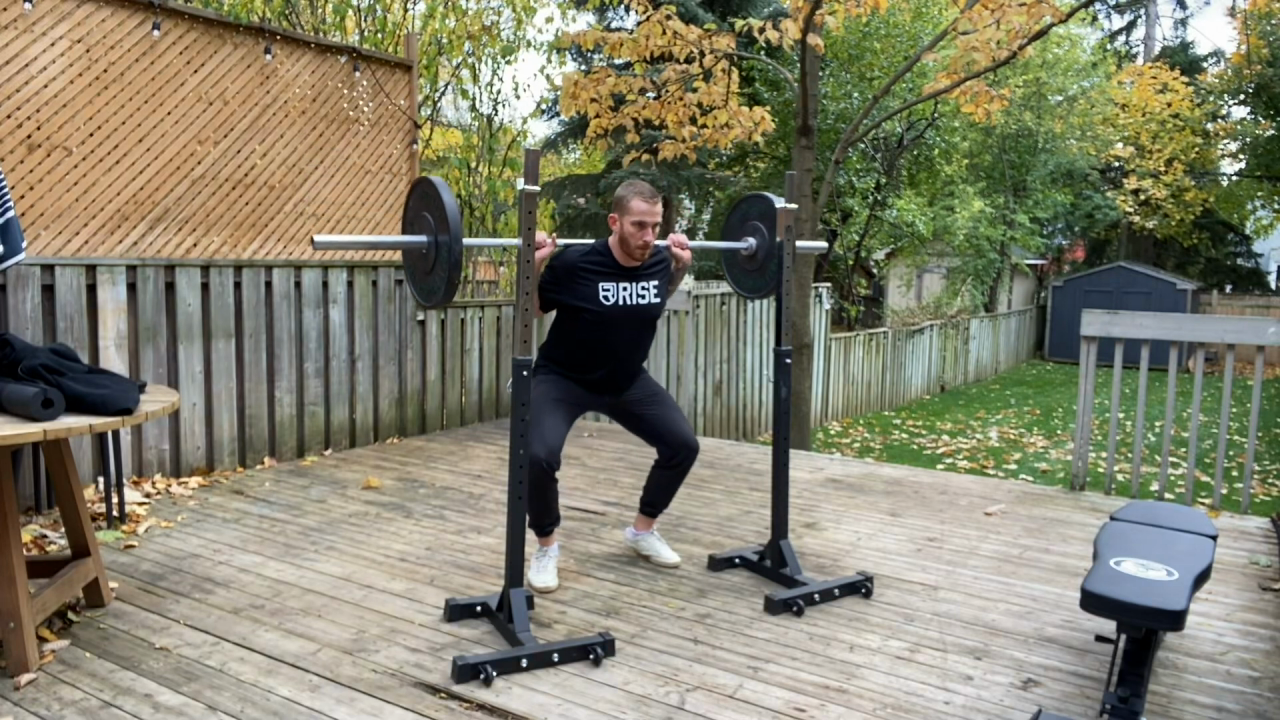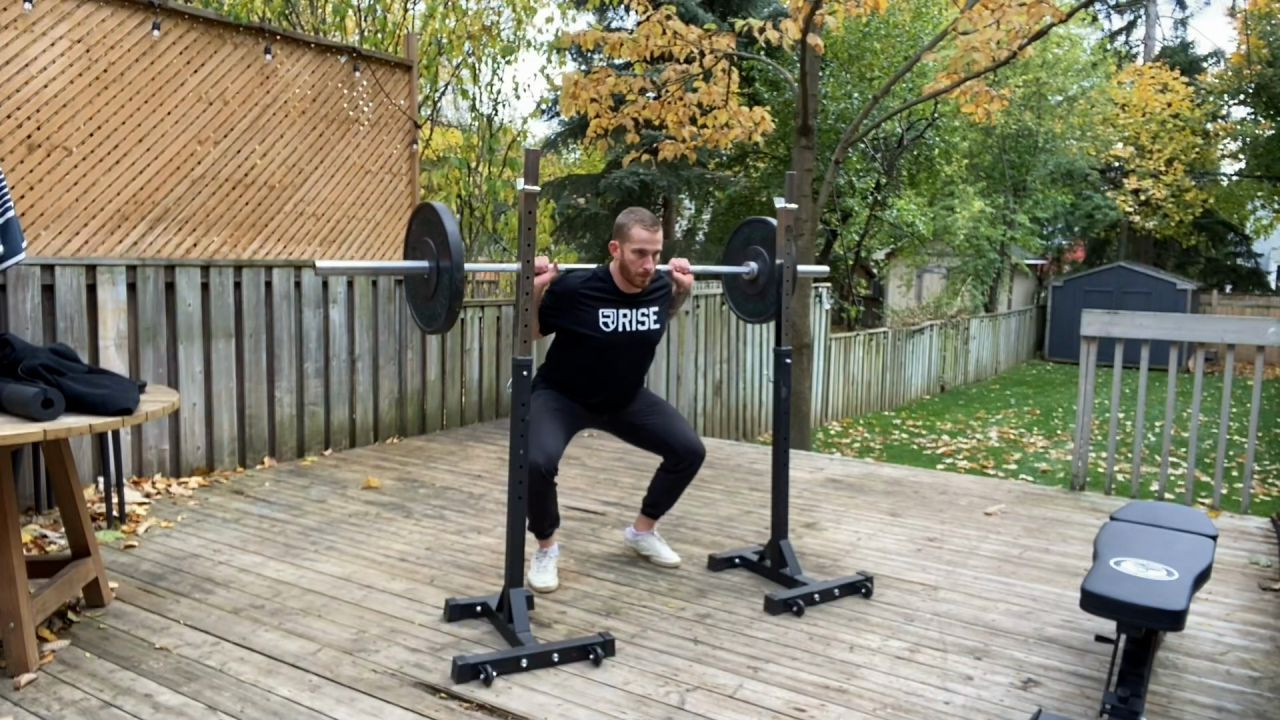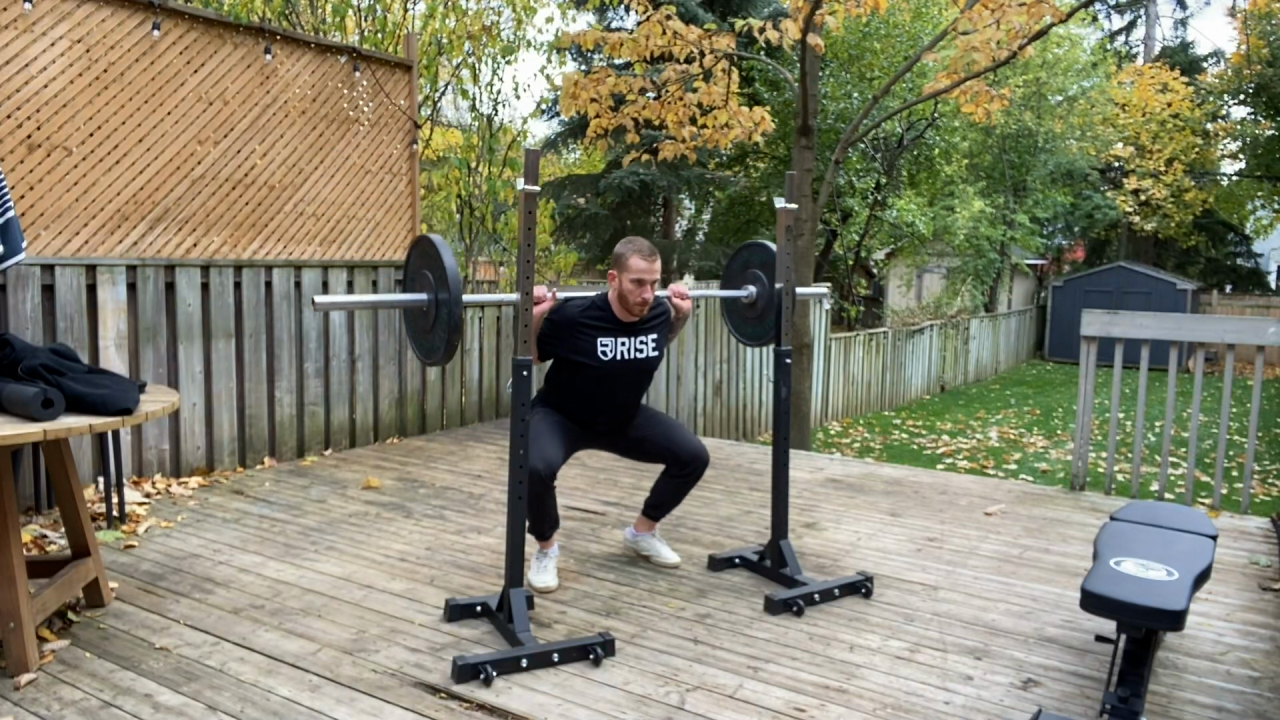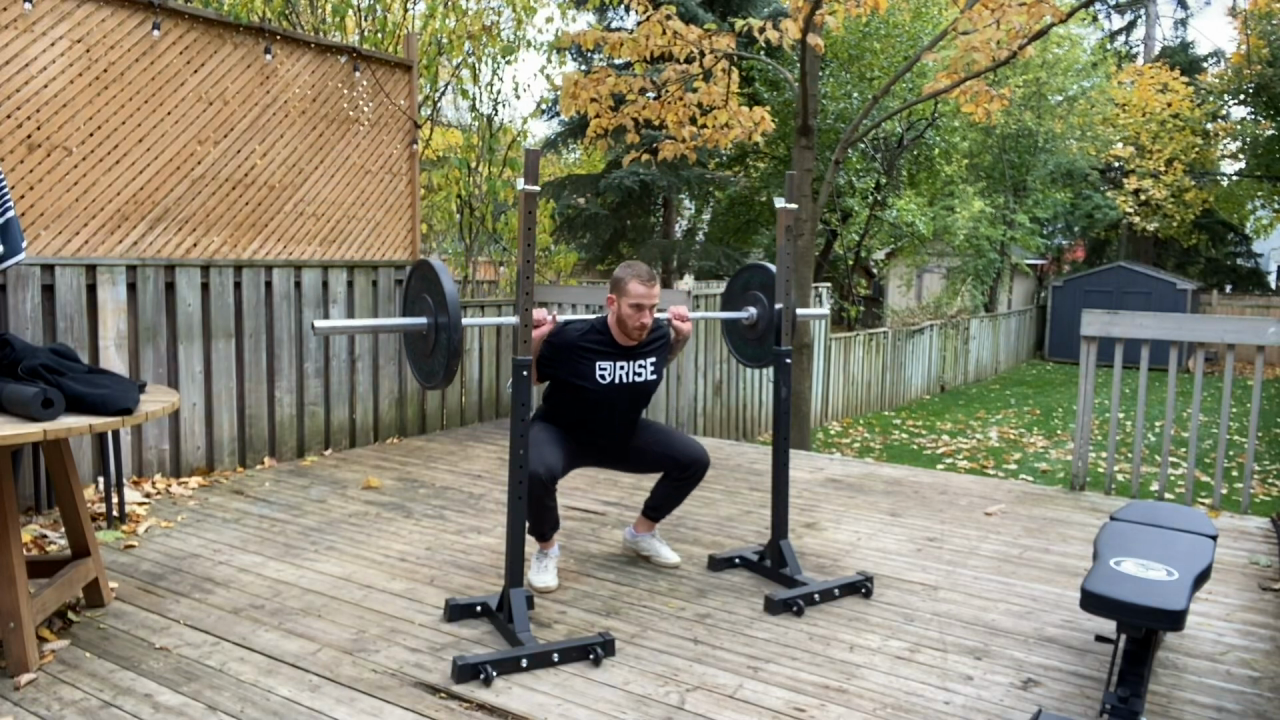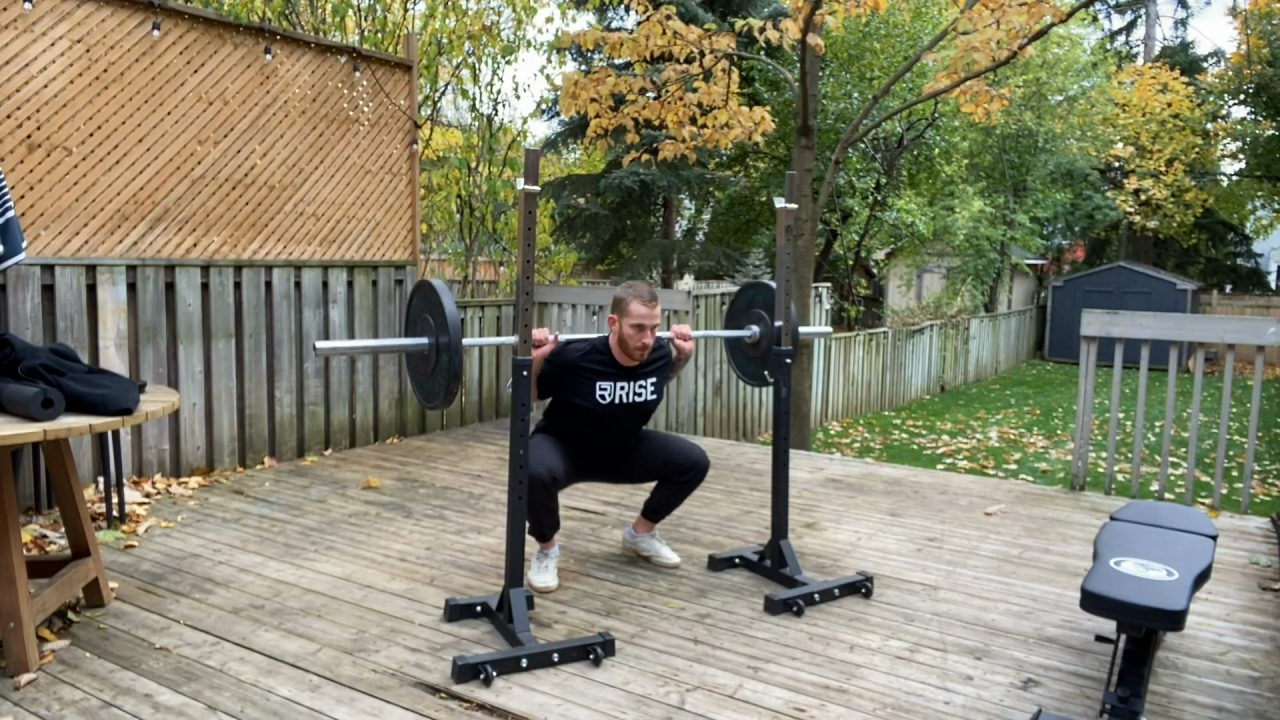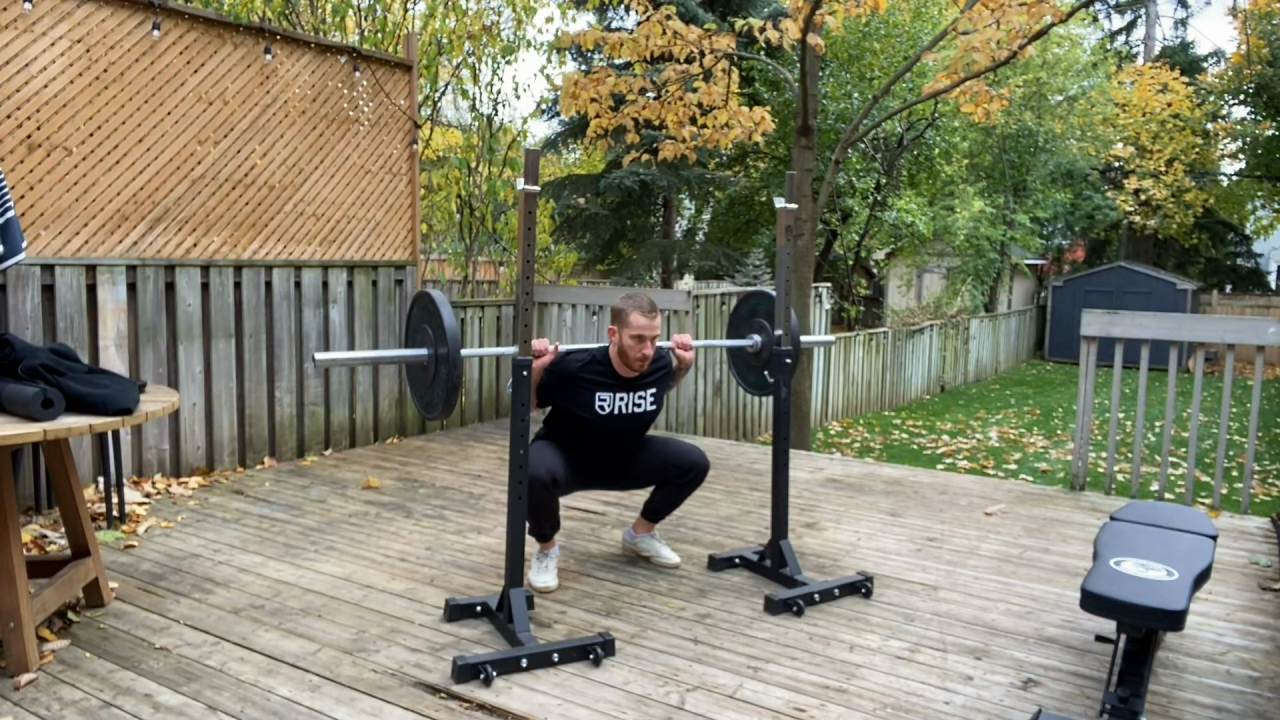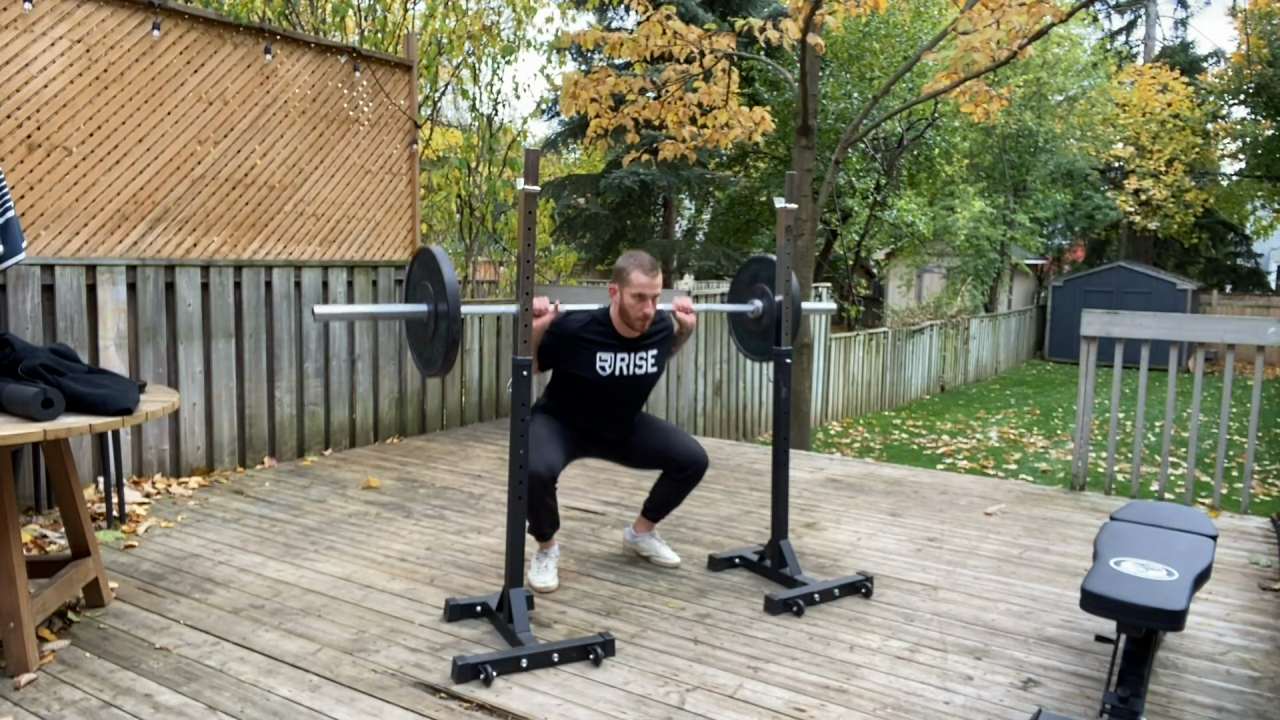
dt=0.4s
person 1, frame 1
left shoulder: (659, 262)
right shoulder: (574, 263)
right elbow: (531, 308)
left wrist: (681, 266)
right wrist: (534, 265)
left hip: (627, 379)
right hip: (563, 377)
left knee: (683, 445)
right knee: (540, 456)
left ankle: (642, 530)
right ankle: (545, 547)
person 1, frame 2
left shoulder: (659, 286)
right shoulder: (575, 288)
right elbow: (528, 332)
left wrist: (683, 289)
right wrist: (535, 289)
left hip: (626, 397)
right hip: (563, 395)
left knee: (689, 449)
right knee: (538, 462)
left ankle: (642, 531)
right ankle: (546, 548)
person 1, frame 3
left shoulder: (658, 314)
right shoulder: (573, 316)
right elbow: (527, 357)
left wrist: (682, 314)
right wrist: (534, 318)
left hip: (625, 417)
right hip: (561, 415)
left knee: (693, 455)
right knee: (537, 467)
left ankle: (642, 531)
right ankle: (546, 549)
person 1, frame 4
left shoulder: (658, 335)
right shoulder: (573, 339)
left wrist: (682, 335)
right wrist: (534, 341)
left hip: (623, 434)
right hip: (561, 432)
left knee: (693, 458)
right knee: (537, 471)
left ankle: (641, 532)
right ankle: (546, 550)
person 1, frame 5
left shoulder: (659, 353)
right shoulder: (574, 359)
left wrist: (684, 353)
right wrist: (535, 359)
left hip: (623, 449)
right hip: (563, 446)
left knee: (693, 461)
right knee: (537, 471)
left ankle: (640, 533)
right ankle: (546, 550)
person 1, frame 6
left shoulder: (658, 364)
right shoulder: (573, 369)
left wrist: (684, 363)
right wrist: (534, 370)
left hip: (624, 459)
right hip: (564, 456)
left knee: (693, 463)
right knee: (537, 473)
left ankle: (640, 533)
right ankle: (546, 550)
person 1, frame 7
left shoulder: (661, 328)
right shoulder: (574, 330)
left wrist: (685, 328)
right wrist: (535, 329)
left hip: (623, 427)
right hip: (562, 424)
left knee: (692, 459)
right knee: (537, 470)
left ankle: (641, 532)
right ankle: (546, 550)
